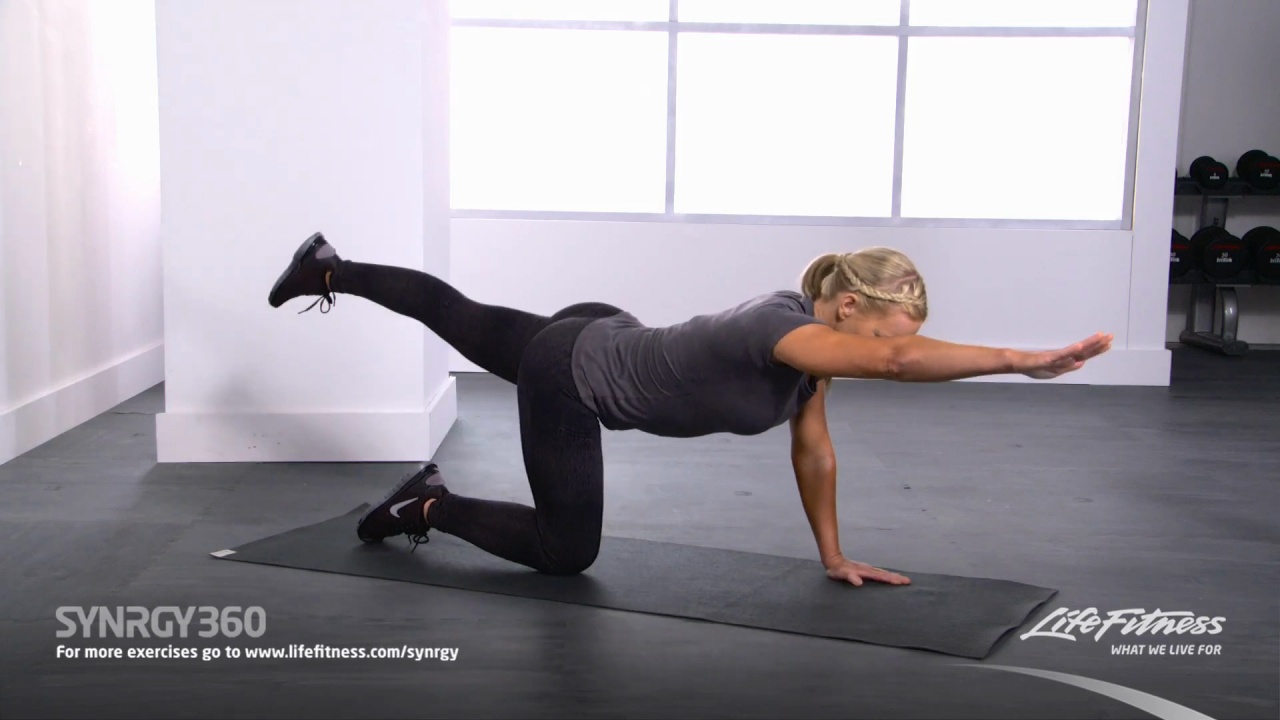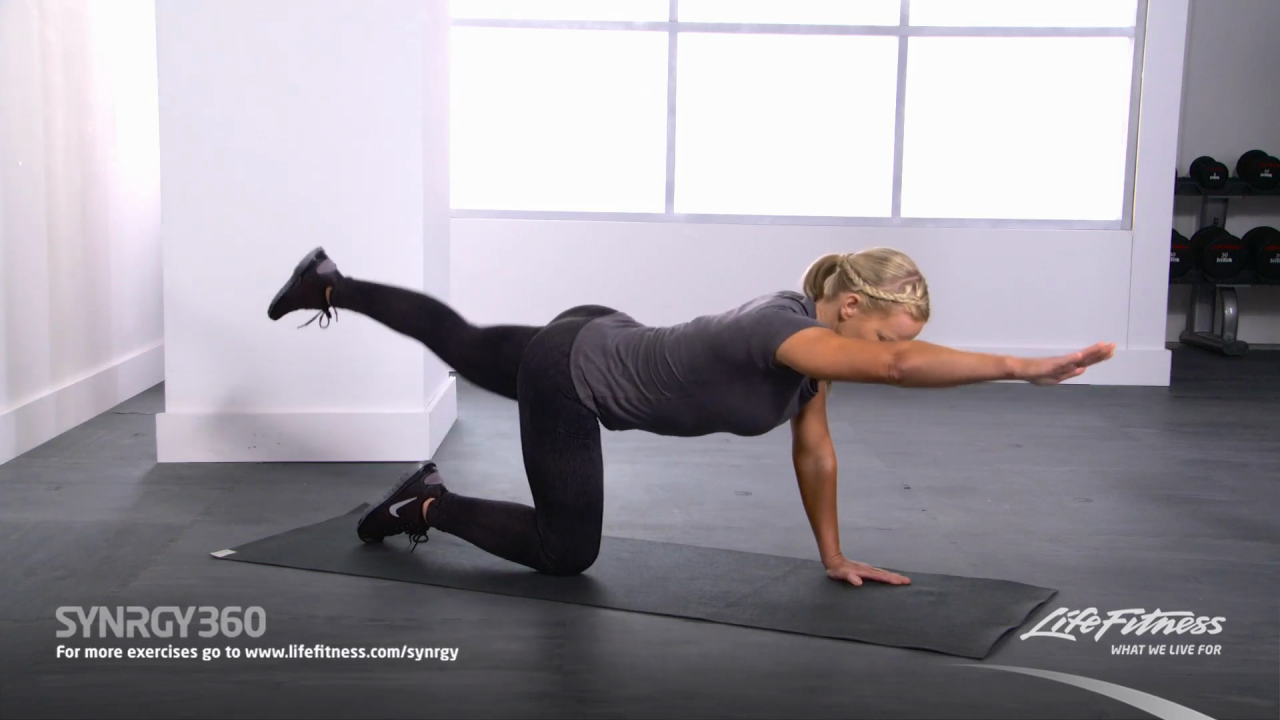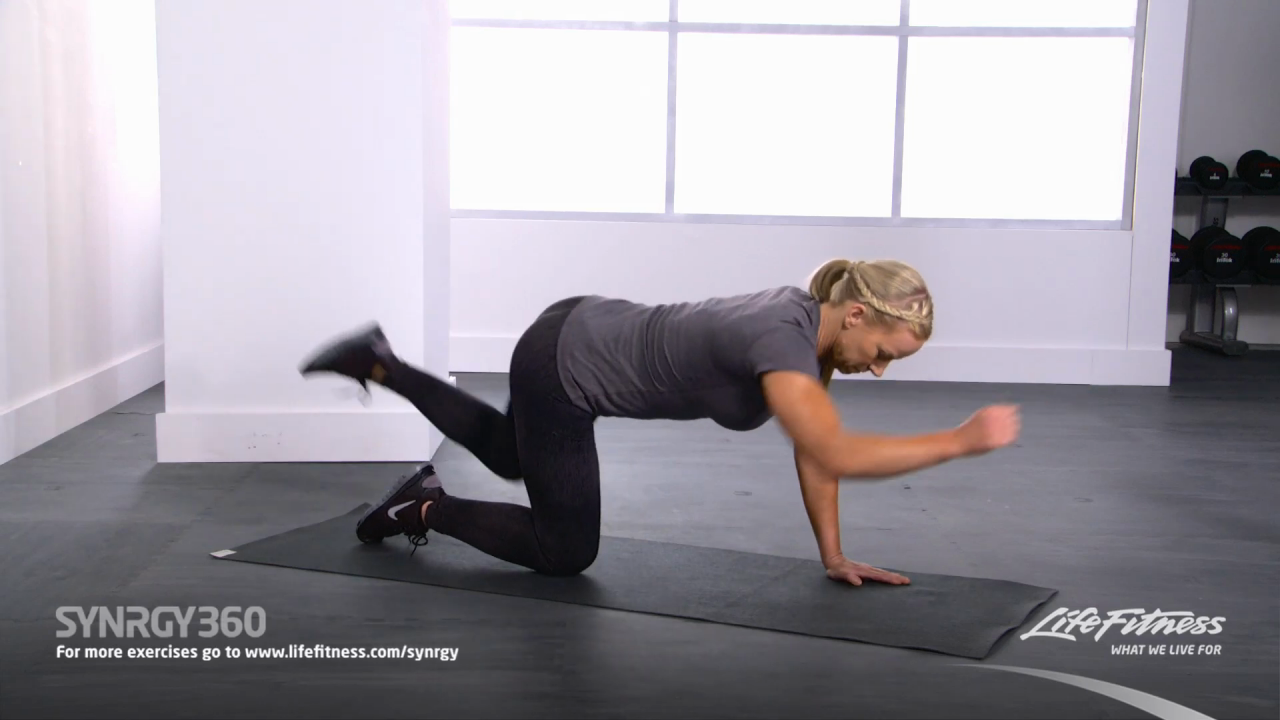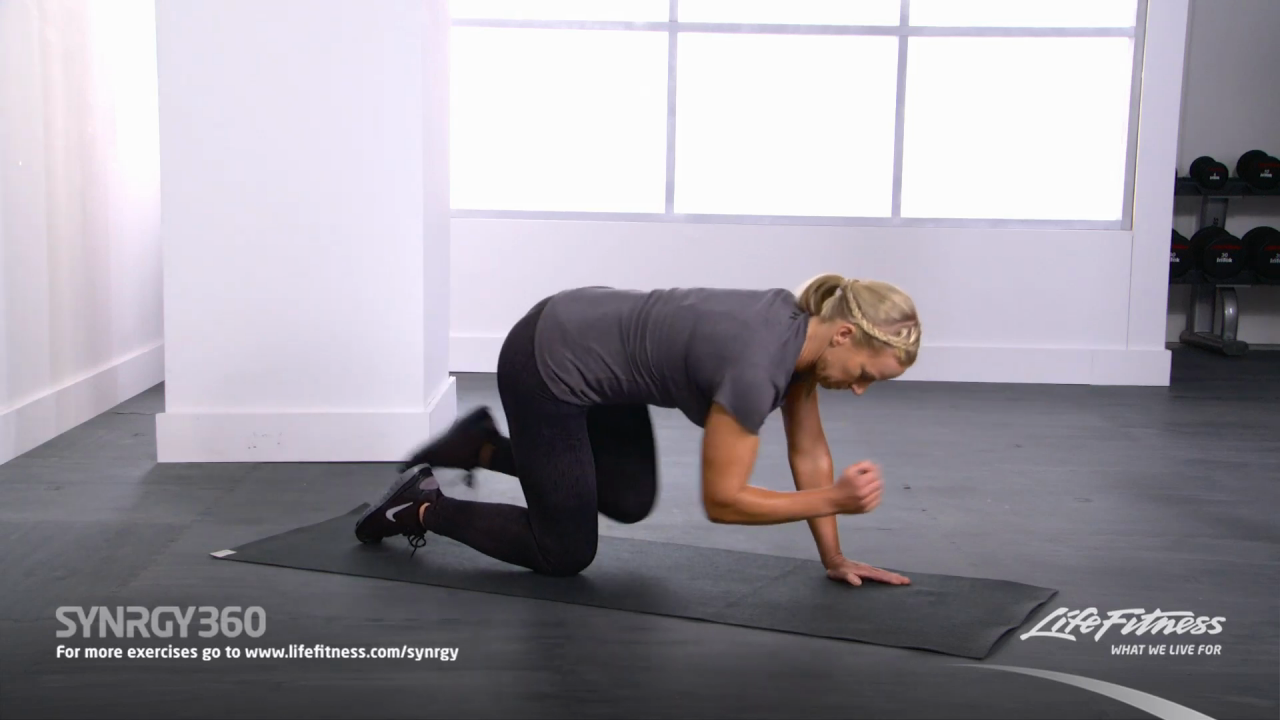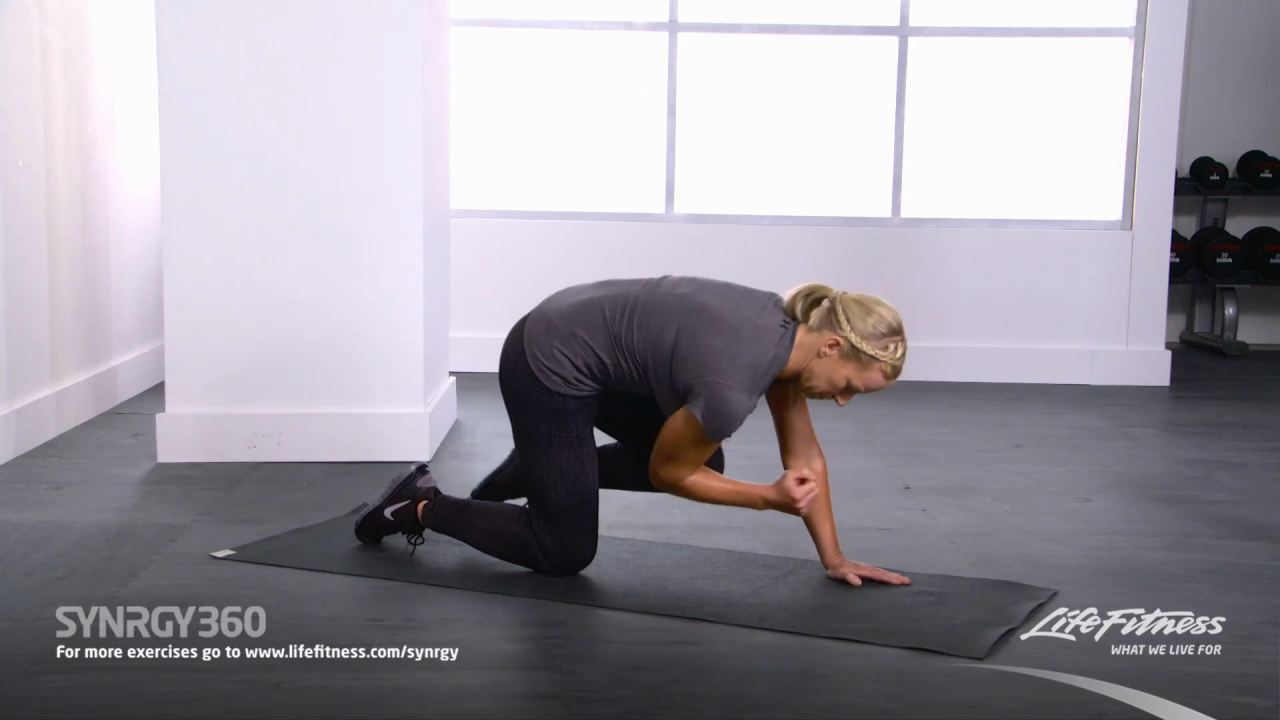
dt=0.2s
person 1, frame 1
left shoulder: (810, 327)
right shoulder: (783, 332)
left elbow: (814, 452)
right elbow: (900, 361)
left wrist: (834, 557)
right wrist: (1027, 359)
left hip: (602, 340)
right hip: (568, 377)
left knee: (458, 319)
right knee: (566, 551)
left ankle: (327, 270)
right ankle: (429, 504)
person 1, frame 2
left shoulder: (815, 323)
right shoulder: (786, 332)
left elbow: (813, 450)
right elbow: (892, 372)
left wrist: (835, 557)
right wrist: (1028, 367)
left hip: (599, 342)
right hip: (568, 376)
left knee: (468, 350)
right knee: (568, 551)
left ankle: (334, 286)
right ankle: (426, 504)
person 1, frame 3
left shoulder: (818, 319)
right shoulder: (783, 343)
left elbow: (824, 446)
right elbow: (834, 460)
left wrist: (835, 556)
right wrist: (961, 441)
left hip: (594, 333)
right hip: (559, 370)
left knee: (504, 454)
right knee: (566, 551)
left ankle: (380, 363)
right ankle: (423, 508)
person 1, frame 4
left shoulder: (802, 325)
right shoulder: (755, 369)
left elbow: (810, 452)
right elbow: (723, 501)
left wrist: (836, 557)
right wrist: (836, 505)
left hip: (591, 344)
right hip: (547, 368)
left knee: (630, 501)
right knee: (565, 552)
left ankle: (483, 443)
right ankle: (420, 508)
person 1, frame 5
left shoulder: (792, 329)
right shoulder: (733, 385)
left elbow: (801, 452)
right elbow: (667, 473)
left wrist: (834, 557)
right wrist: (772, 499)
left hip: (599, 347)
right hip: (547, 364)
left knee: (704, 462)
right knee: (565, 553)
left ankle: (544, 464)
right ankle: (422, 506)
